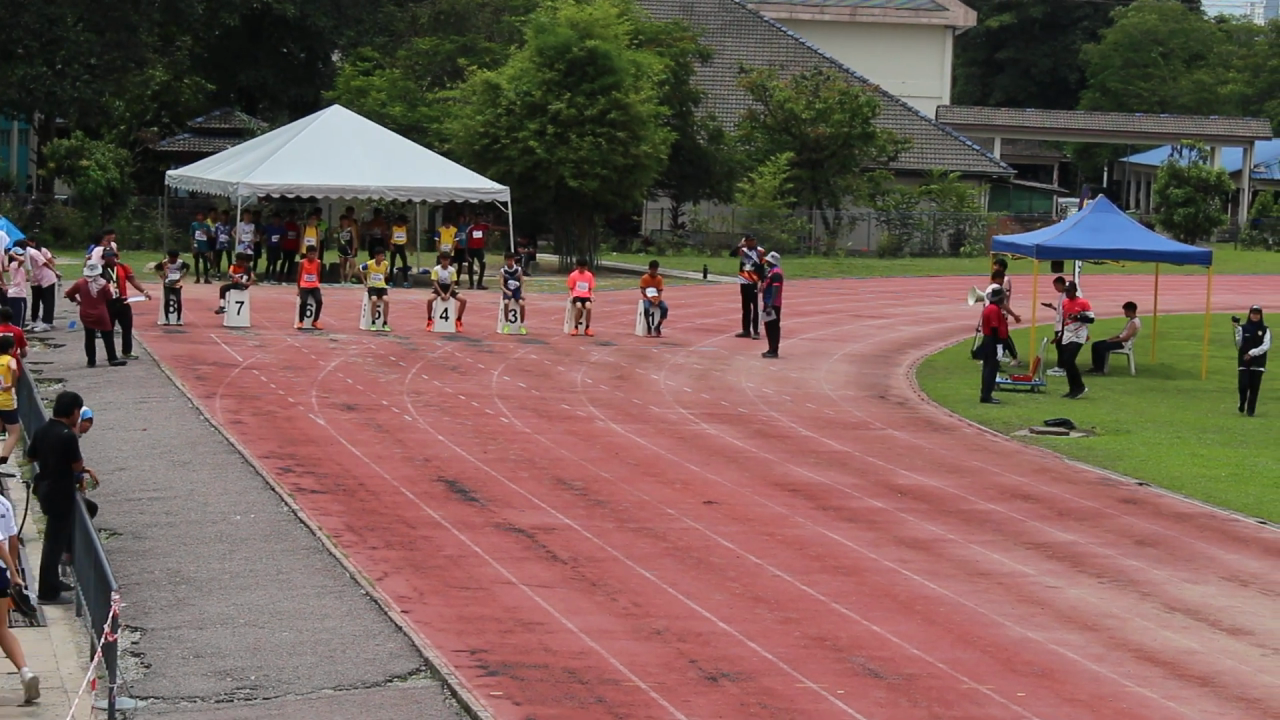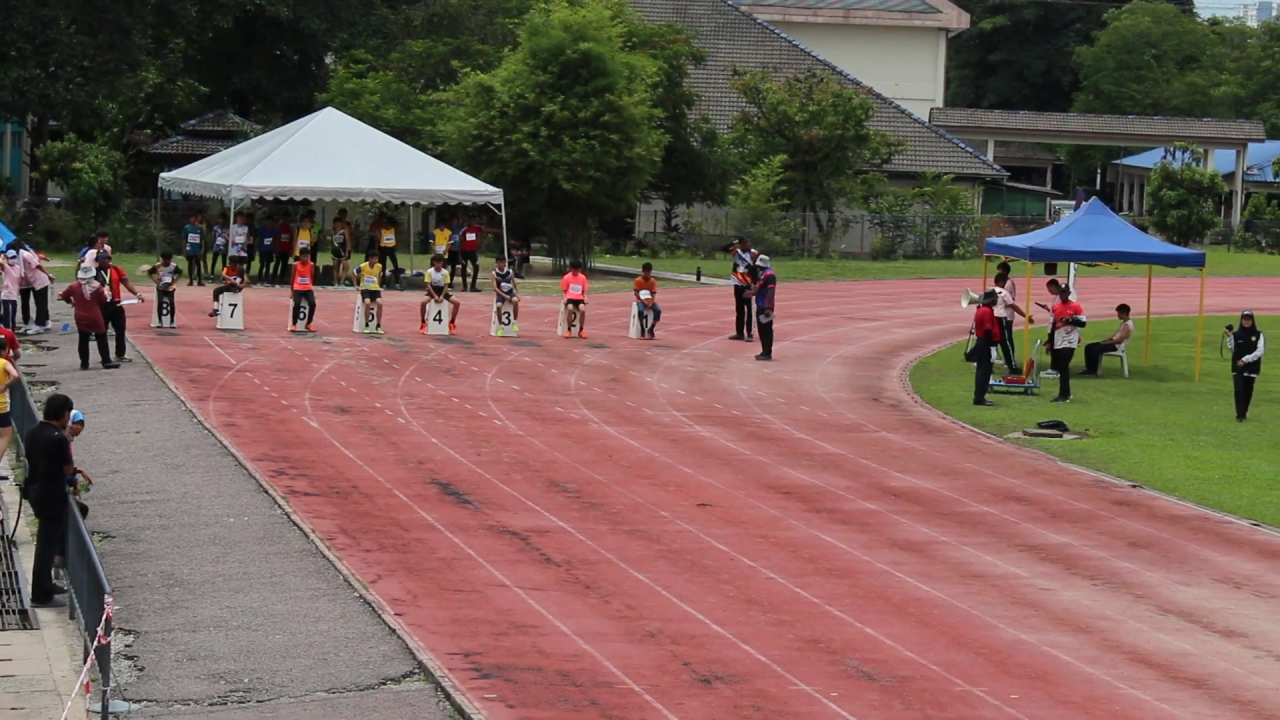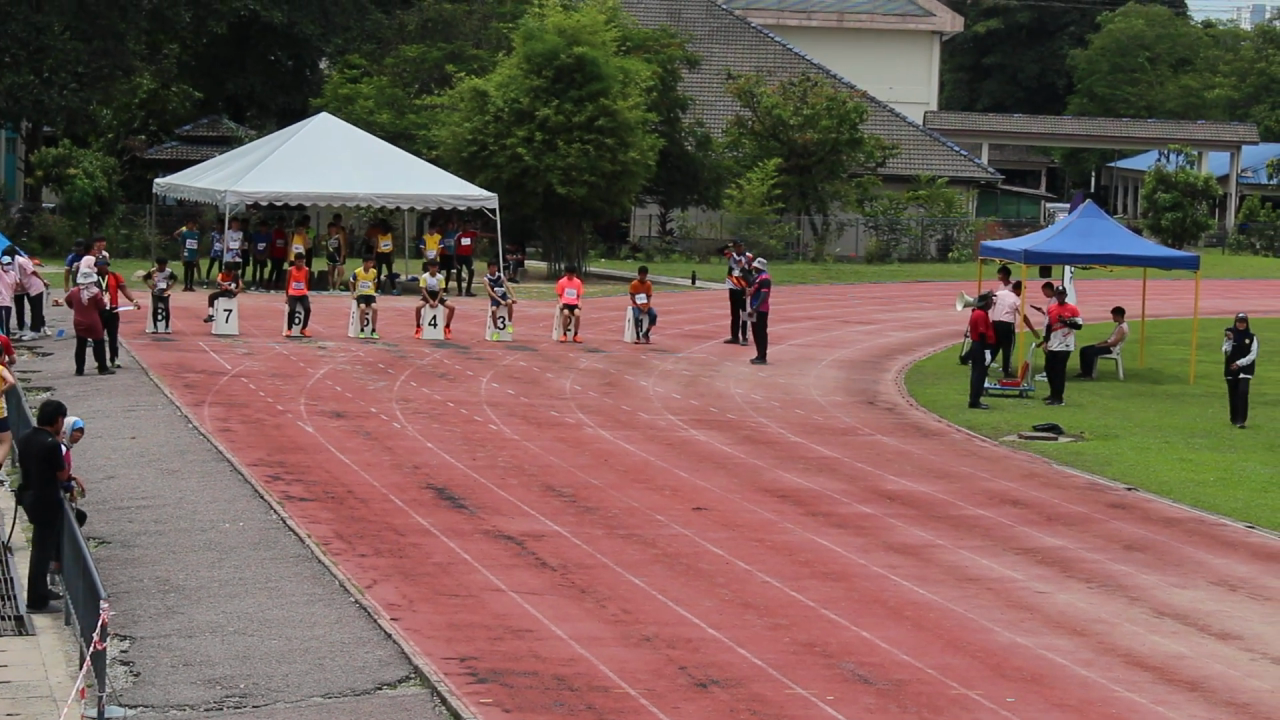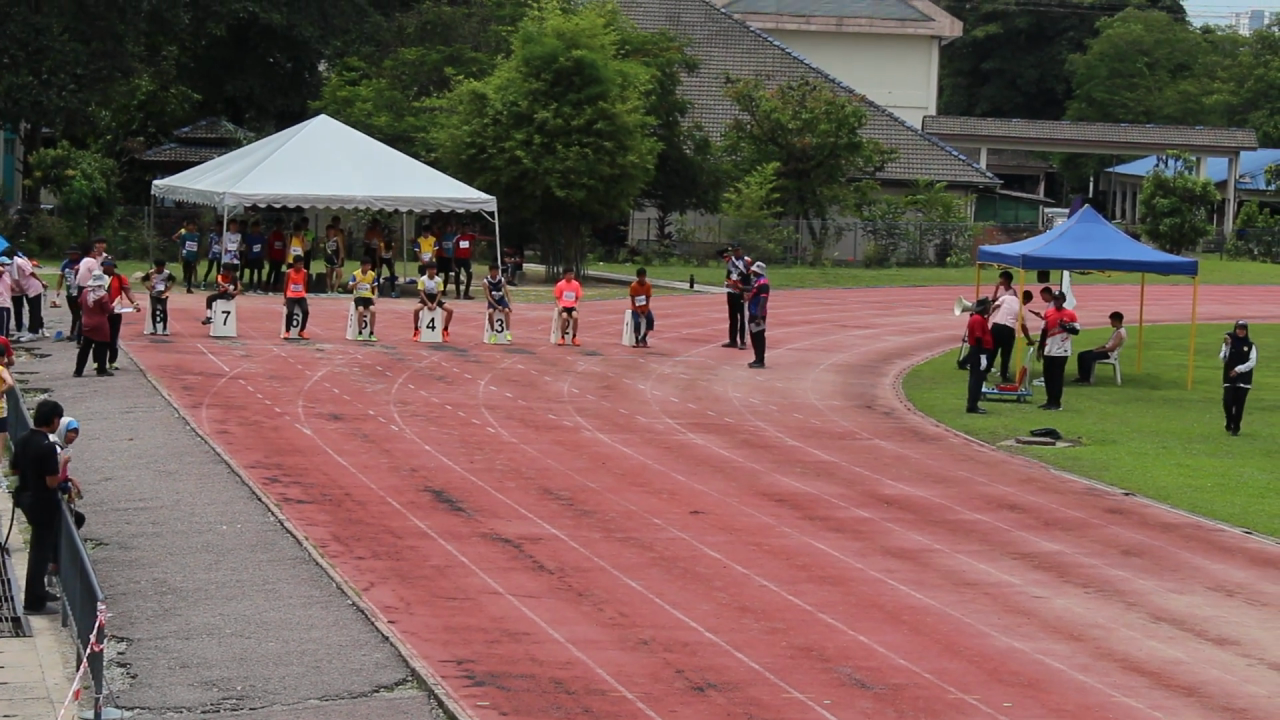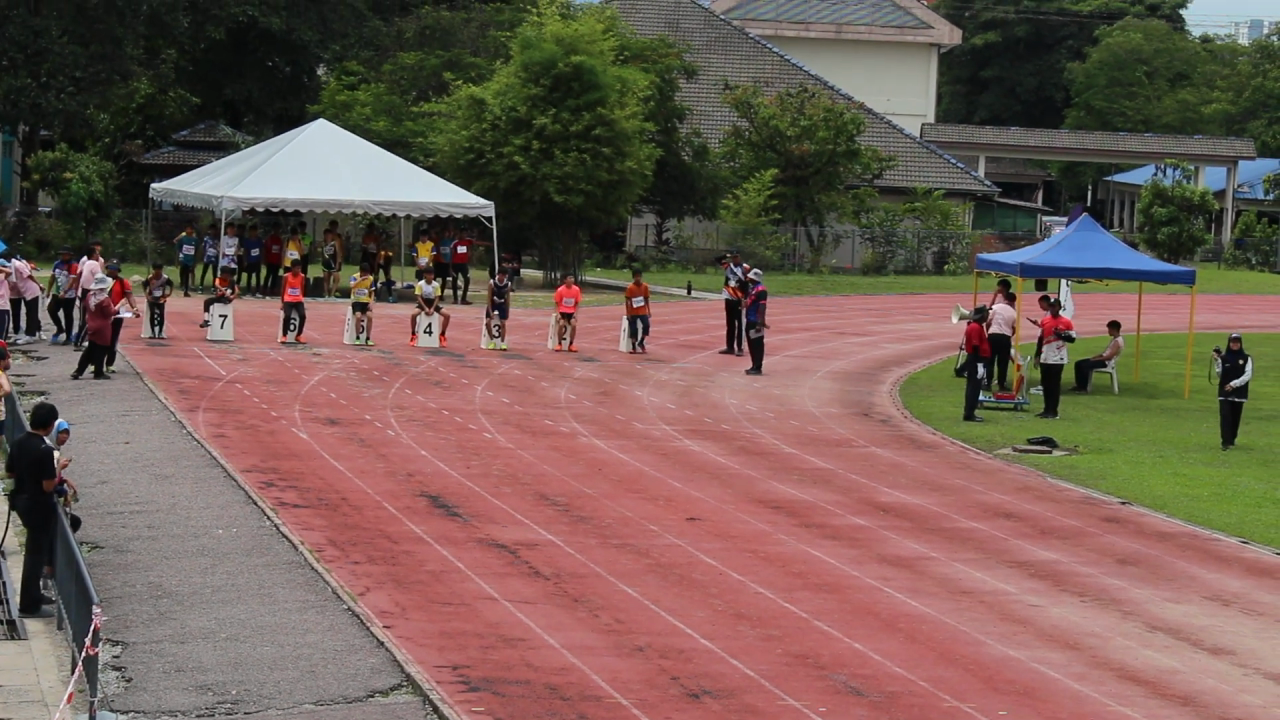
dt=0.4s
person 1, frame 1
left shoulder: (42, 430)
right shoulder: (67, 436)
left elbow: (30, 457)
right elbow: (77, 467)
left hip: (45, 488)
right hip: (60, 493)
left knee: (55, 538)
right knee: (56, 541)
left ankle: (52, 581)
right ankle: (48, 592)
person 1, frame 2
left shoulder: (32, 433)
right shoulder: (58, 438)
right elbow: (68, 469)
left hip: (35, 491)
right hip: (51, 496)
left knee: (47, 540)
right knee: (48, 543)
left ankle: (44, 584)
right ankle: (41, 595)
person 1, frame 3
left shoulder: (25, 439)
right shoulder: (51, 444)
right elbow: (62, 475)
right wrist: (58, 444)
left hip: (29, 496)
right hip: (45, 501)
left knee: (42, 546)
right knee: (43, 549)
left ankle: (40, 590)
right ankle: (36, 601)
person 1, frame 4
left shoulder: (23, 440)
right shoulder: (48, 446)
left elbow: (15, 469)
right elbow: (52, 482)
right wrist: (59, 464)
left hip: (27, 498)
right hip: (43, 503)
left knee: (40, 547)
right knee: (41, 550)
left ankle: (38, 591)
right ankle: (34, 602)
person 1, frame 5
left shoulder: (18, 443)
right shoulder: (45, 450)
left elbow: (10, 472)
right elbow: (48, 486)
right wrist: (57, 471)
left hip: (22, 501)
right hip: (39, 506)
left knee: (35, 550)
right knee: (37, 553)
left ankle: (33, 594)
right ankle: (29, 605)
